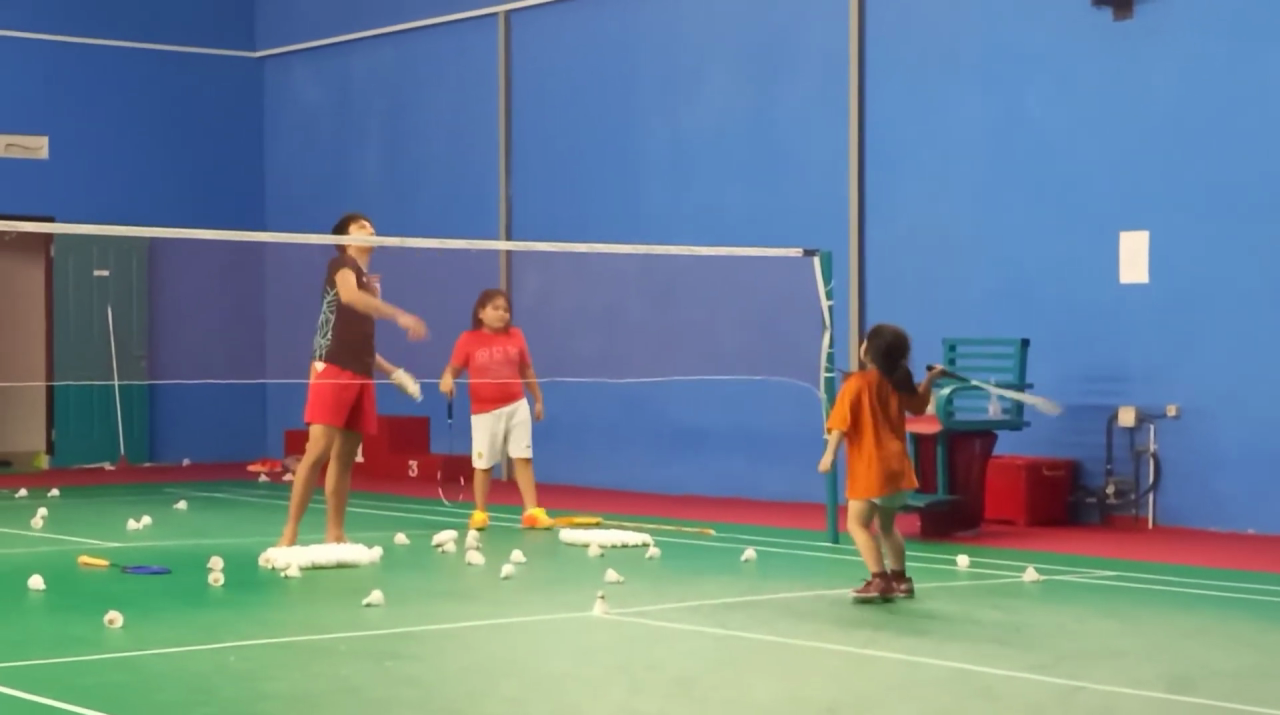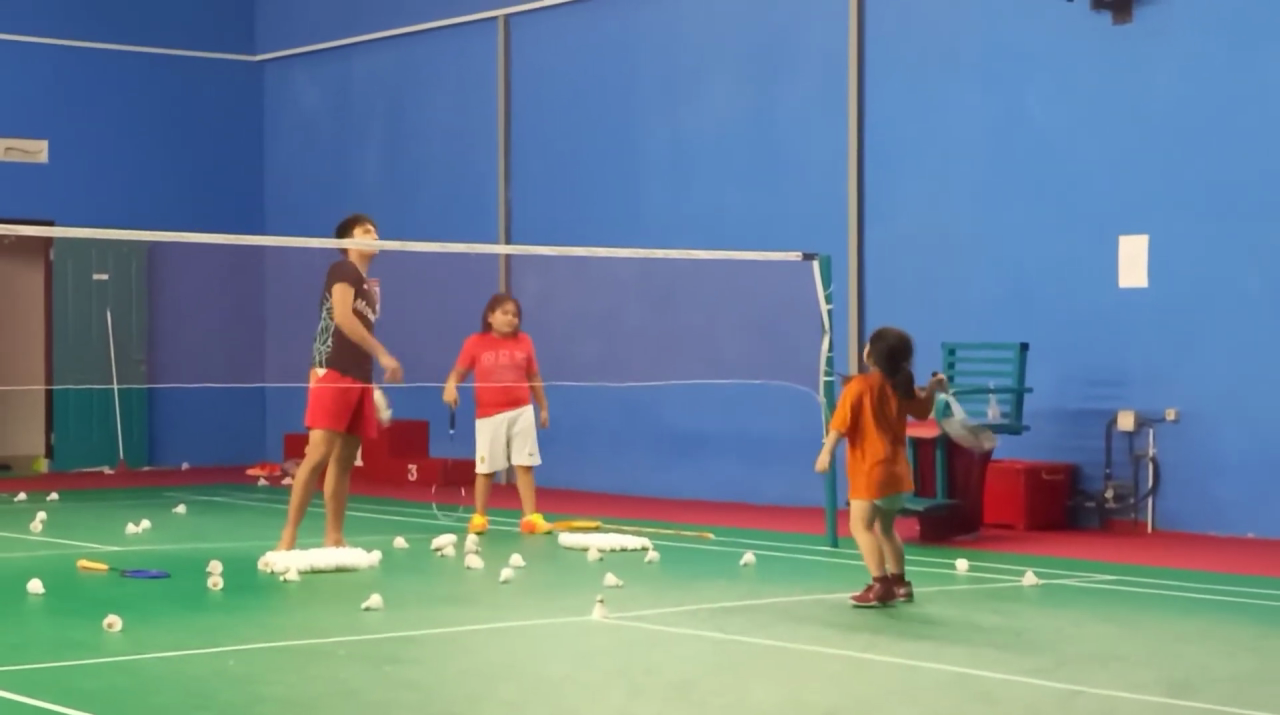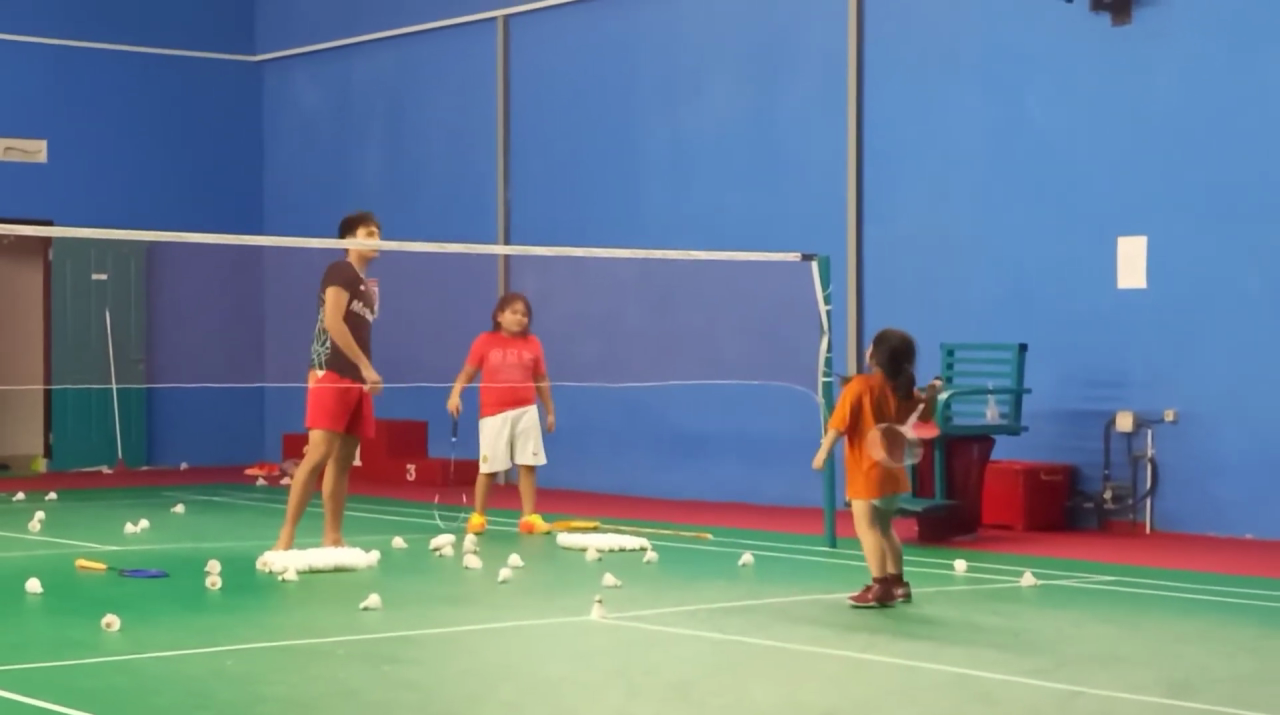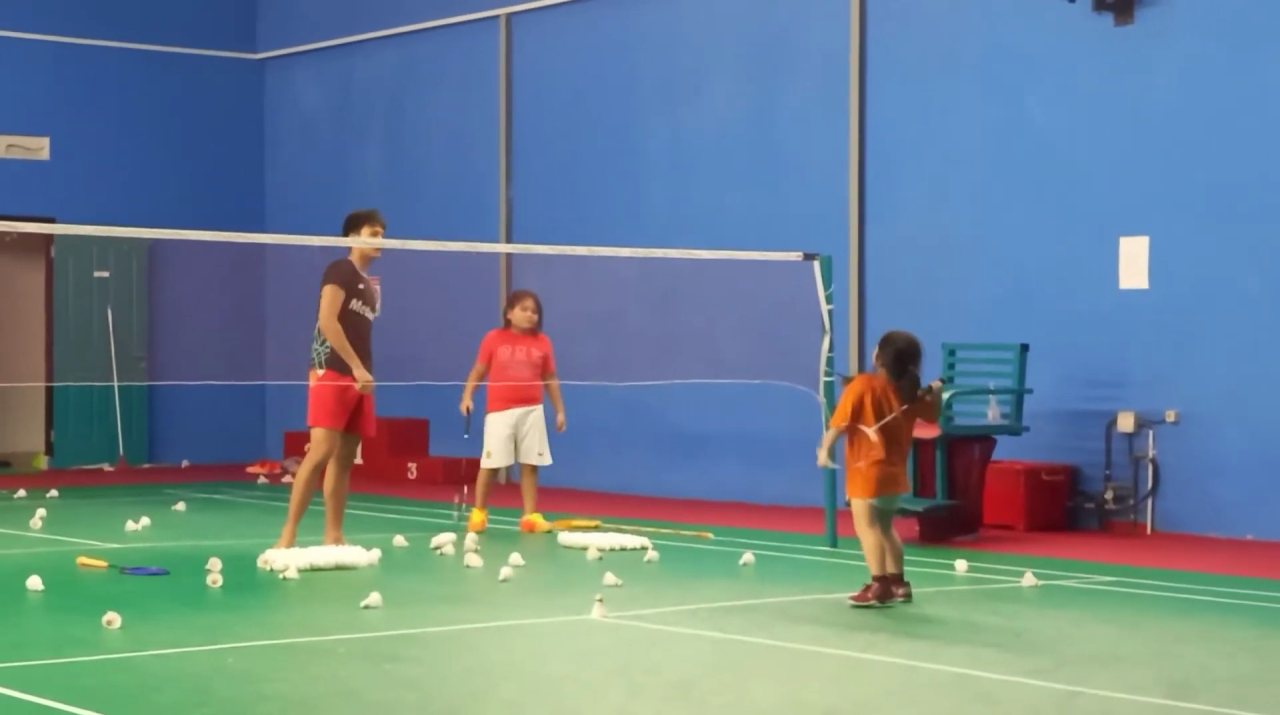
dt=0.1s
person 1, frame 1
left shoulder: (371, 286)
right shoulder: (345, 265)
right elbow: (350, 296)
left wrist: (395, 372)
right wrist: (400, 316)
left hip: (362, 377)
right hip: (332, 371)
left knee: (344, 457)
right knee: (318, 451)
left ankle: (335, 534)
right ankle: (289, 533)
person 1, frame 2
left shoulder: (367, 285)
right shoulder: (343, 270)
right elbow: (343, 317)
left wrist: (375, 393)
right wrist: (383, 355)
left hip: (357, 380)
right hip: (331, 375)
left knee: (344, 460)
right knee: (318, 455)
left ankle: (334, 537)
right ankle: (288, 537)
person 1, frame 3
left shoulder: (366, 288)
right shoulder: (339, 271)
right elbow: (332, 322)
right wrist: (366, 365)
left hip: (355, 381)
right hip: (330, 377)
left knee: (342, 461)
right knee: (317, 455)
left ankle: (333, 537)
right ankle: (286, 536)
person 1, frame 4
left shoulder: (370, 287)
right shoulder: (340, 270)
right elbow: (327, 321)
right wrist: (357, 368)
left hip: (359, 381)
right hip: (333, 374)
left knee: (344, 459)
right knee: (321, 453)
left ankle: (333, 535)
right ankle: (288, 533)
person 2, frame 1
left shoulder: (857, 383)
right shoulder: (901, 384)
left elbow: (841, 423)
right elbow: (919, 406)
left wrist: (829, 453)
right wrist: (930, 380)
left hip: (870, 469)
right hip: (896, 468)
left knee: (858, 524)
right knee: (886, 525)
left ankle: (880, 579)
right ankle: (899, 579)
person 2, frame 2
left shoulder: (859, 386)
right shoulder: (903, 388)
left elbow: (840, 424)
right elbow: (922, 412)
left wrist: (826, 453)
right wrist: (932, 390)
left hip: (869, 472)
right hip: (895, 472)
left knee: (862, 528)
right knee: (885, 528)
left ankle: (881, 586)
right ankle: (899, 582)
person 2, frame 3
left shoulder: (860, 386)
right shoulder: (904, 390)
left elbow: (840, 423)
right elbow: (924, 416)
left wrist: (823, 450)
right wrist: (931, 395)
left hip: (867, 472)
right hip: (891, 472)
left knee: (866, 528)
right knee: (884, 528)
left ankle: (880, 586)
right ankle: (897, 583)
person 2, frame 4
left shoulder: (862, 385)
right shoulder: (911, 393)
left elbow: (841, 421)
right elbow: (932, 416)
left wrist: (825, 447)
right wrist: (935, 394)
left hip: (867, 472)
right hip: (894, 473)
left knee: (866, 526)
right knee: (885, 527)
left ankle: (880, 584)
right ankle: (897, 582)
person 3, frame 1
left shoulder: (516, 336)
right shoulder: (468, 340)
left elbow: (526, 370)
right elbow: (452, 368)
left wrist: (538, 399)
right wrist: (447, 379)
left hip: (516, 406)
right hip: (484, 410)
left knee: (522, 458)
right knee: (483, 463)
left ankle: (532, 511)
right ankle: (479, 512)
person 3, frame 2
left shoulder: (524, 343)
right shoulder: (476, 343)
left elbow: (534, 378)
right elbow: (458, 372)
left wrist: (544, 407)
right wrist: (450, 388)
left hip: (522, 412)
right hip: (489, 415)
left knee: (525, 465)
right knee: (486, 467)
left ankle: (530, 516)
right ankle: (479, 516)
person 3, frame 3
left shoulder: (533, 344)
right shoulder: (484, 342)
left elbow: (541, 380)
right elbow: (467, 373)
left wrist: (550, 411)
right wrist: (455, 395)
left hip: (526, 412)
right hip: (493, 414)
left knee: (528, 465)
right knee: (489, 467)
left ankle: (529, 517)
right ankle: (478, 516)
person 3, frame 4
left shoulder: (542, 342)
right shoulder: (494, 338)
left elbow: (550, 379)
right elbow: (478, 371)
left wrist: (560, 410)
right wrist: (467, 397)
left hip: (531, 411)
right hip: (499, 411)
left knee: (529, 464)
right knee: (491, 462)
left ankle: (530, 516)
right ankle: (478, 512)
